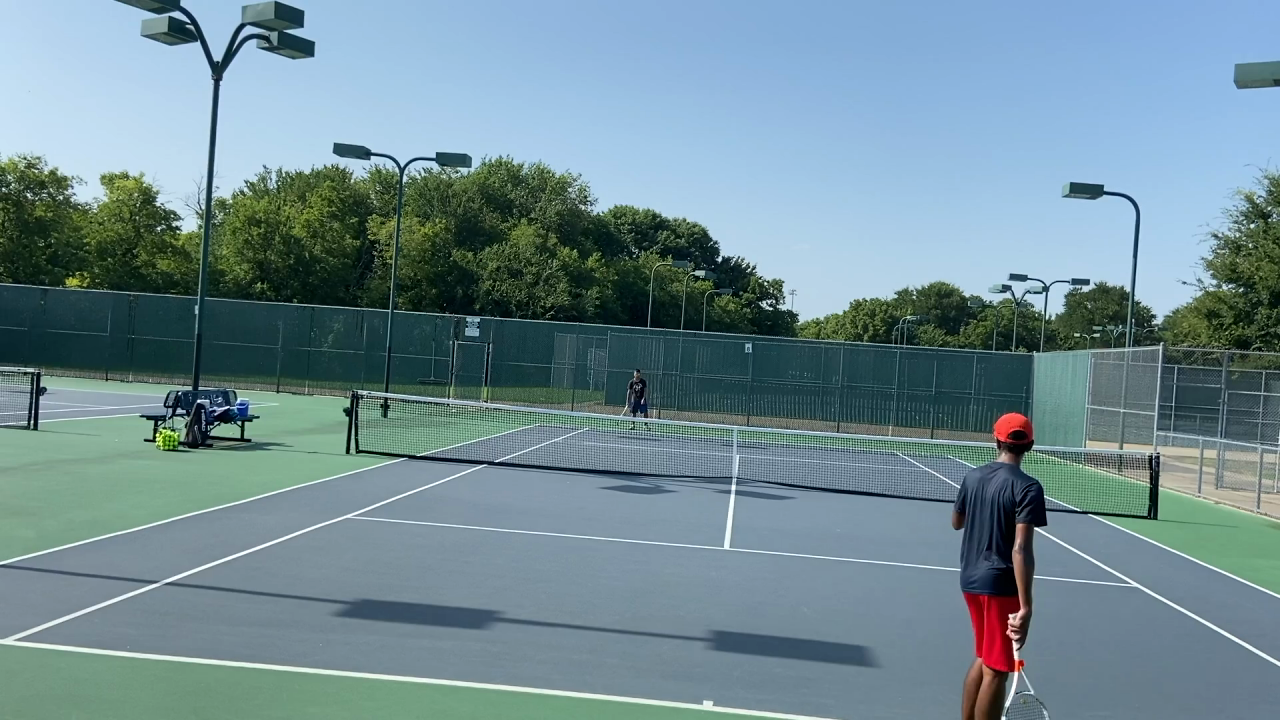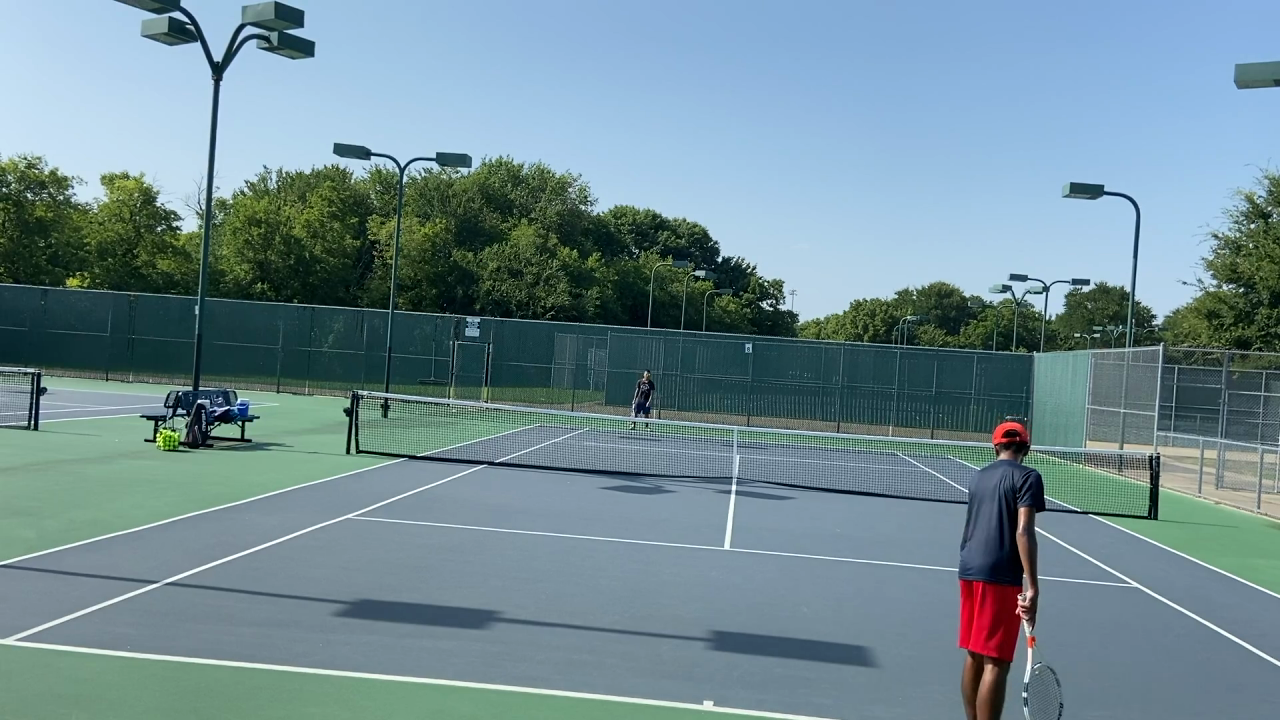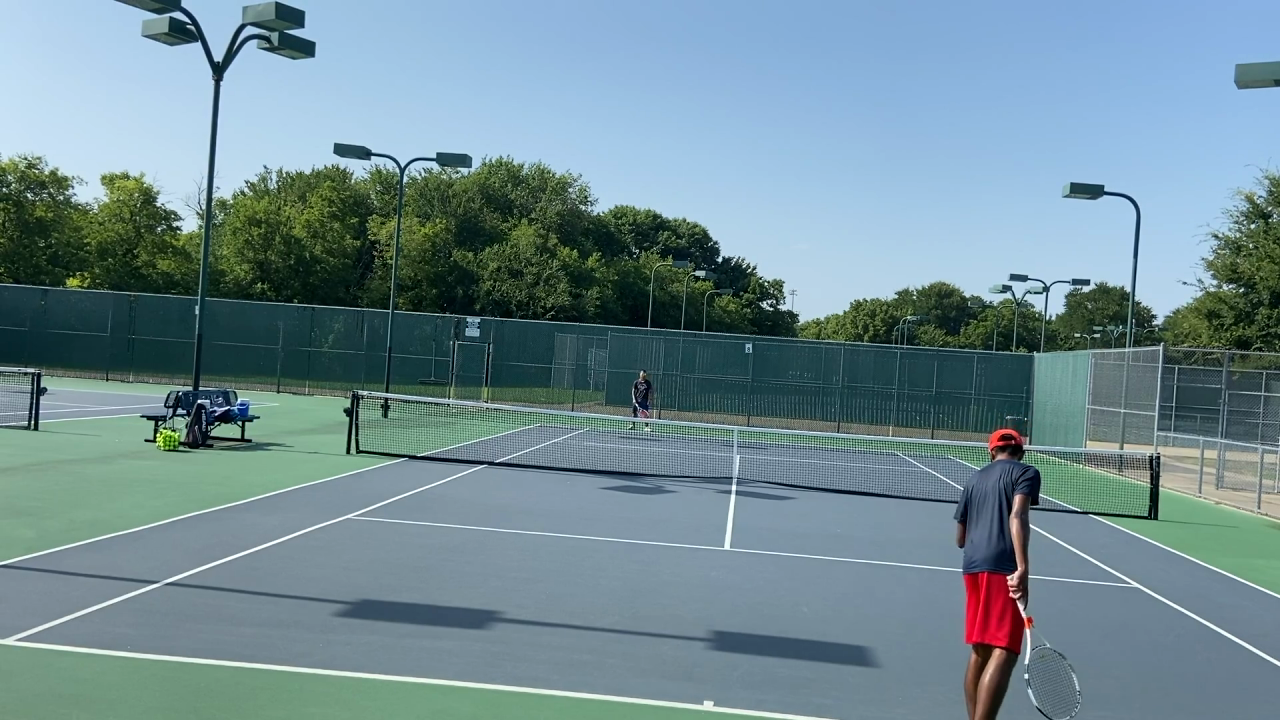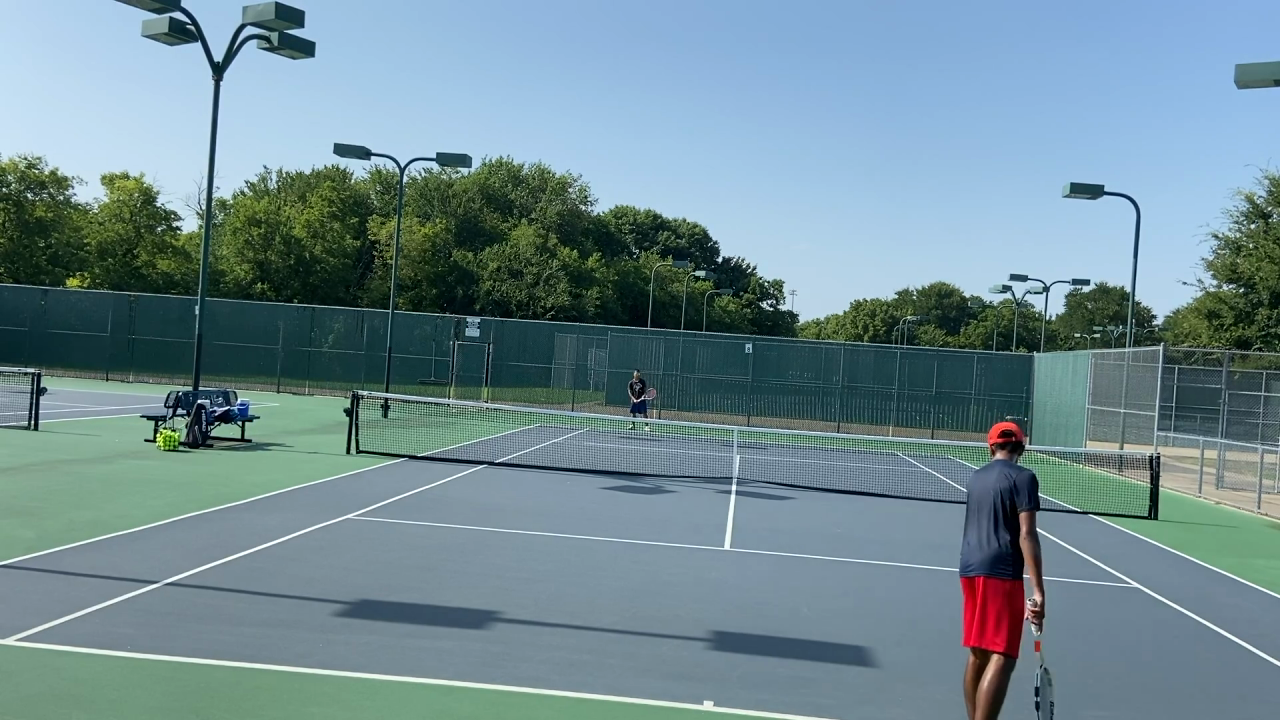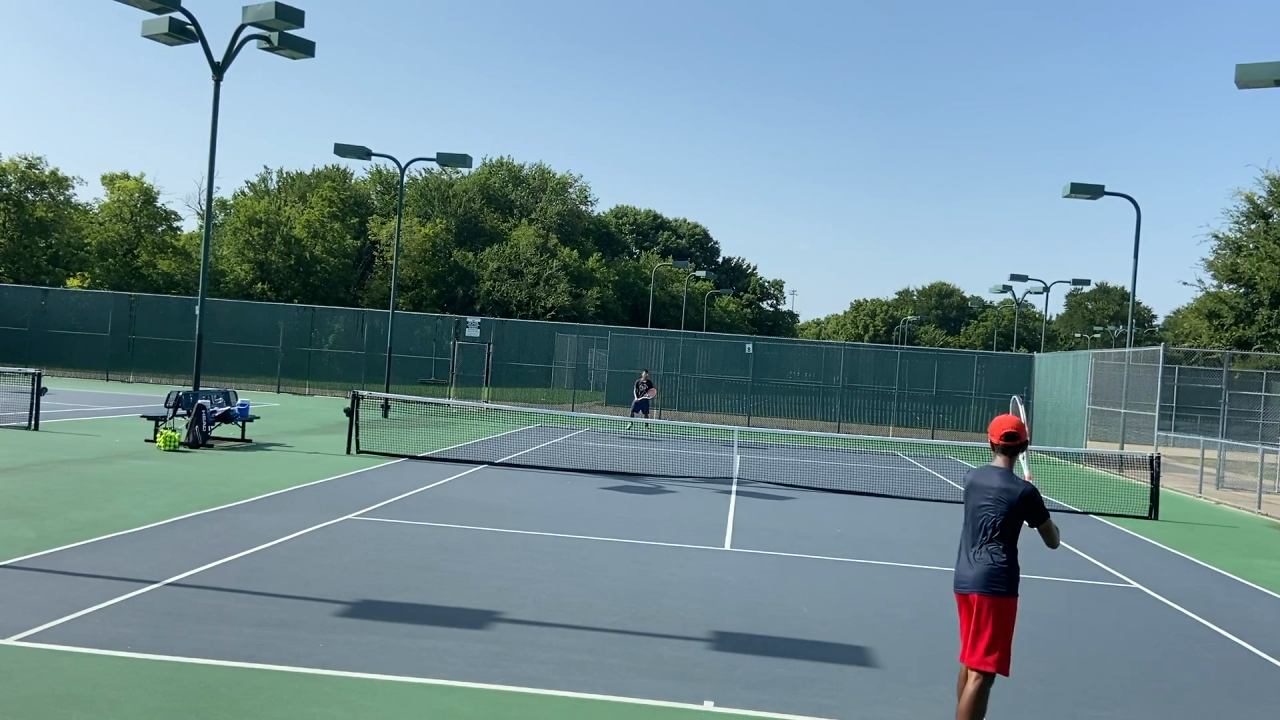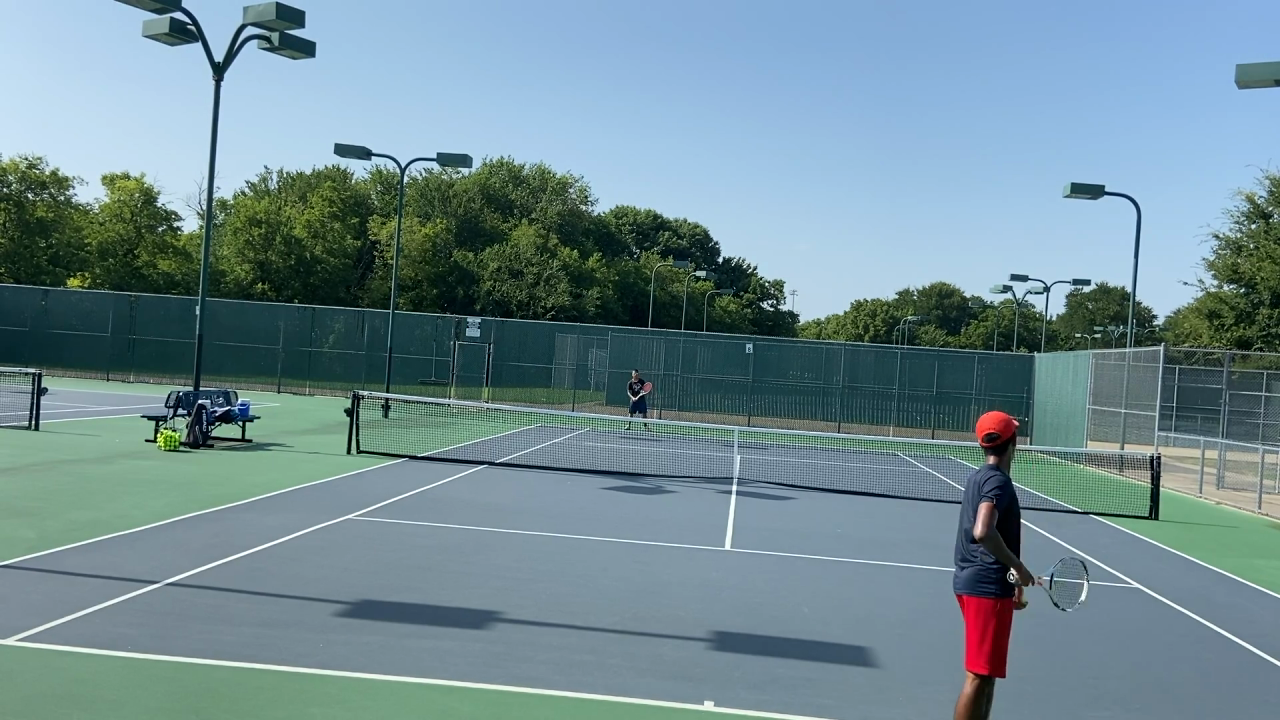
dt=0.5s
person 1, frame 1
left shoulder: (972, 477)
right shoulder: (1027, 487)
left elbow: (956, 523)
right elbow: (1021, 550)
right wrist: (1025, 607)
left hip: (970, 581)
right hip: (1001, 587)
left knee: (983, 662)
right knee: (996, 672)
person 1, frame 2
left shoulder: (978, 477)
right shoulder: (1027, 477)
right elbow: (1024, 532)
right wrist: (1032, 587)
left hip: (969, 570)
right hip: (1001, 575)
left knee: (975, 656)
right knee: (995, 663)
person 1, frame 3
left shoulder: (975, 479)
right shoulder: (1026, 472)
right elbow: (1017, 516)
right wrist: (1022, 567)
left hip: (973, 566)
right hip: (1002, 567)
left knee: (980, 651)
right knee: (1004, 653)
person 1, frame 4
left shoulder: (976, 477)
right shoulder: (1023, 477)
right elbow: (1027, 535)
right wrist: (1038, 590)
left hip: (970, 567)
right hip: (1001, 571)
left knee: (978, 653)
right knee: (1001, 658)
person 1, frame 5
left shoulder: (972, 478)
right shoulder: (1024, 491)
right elbow: (1053, 541)
right wrist: (1042, 511)
left hip: (964, 580)
right hip: (995, 585)
left knee: (970, 664)
right knee: (983, 673)
person 1, frame 6
left shoulder: (980, 476)
right shoulder: (997, 481)
right elbow: (982, 532)
left wrist: (1014, 586)
right wrist: (1018, 567)
left hip: (971, 581)
right hip: (987, 587)
left knee: (984, 670)
right knee: (980, 675)
